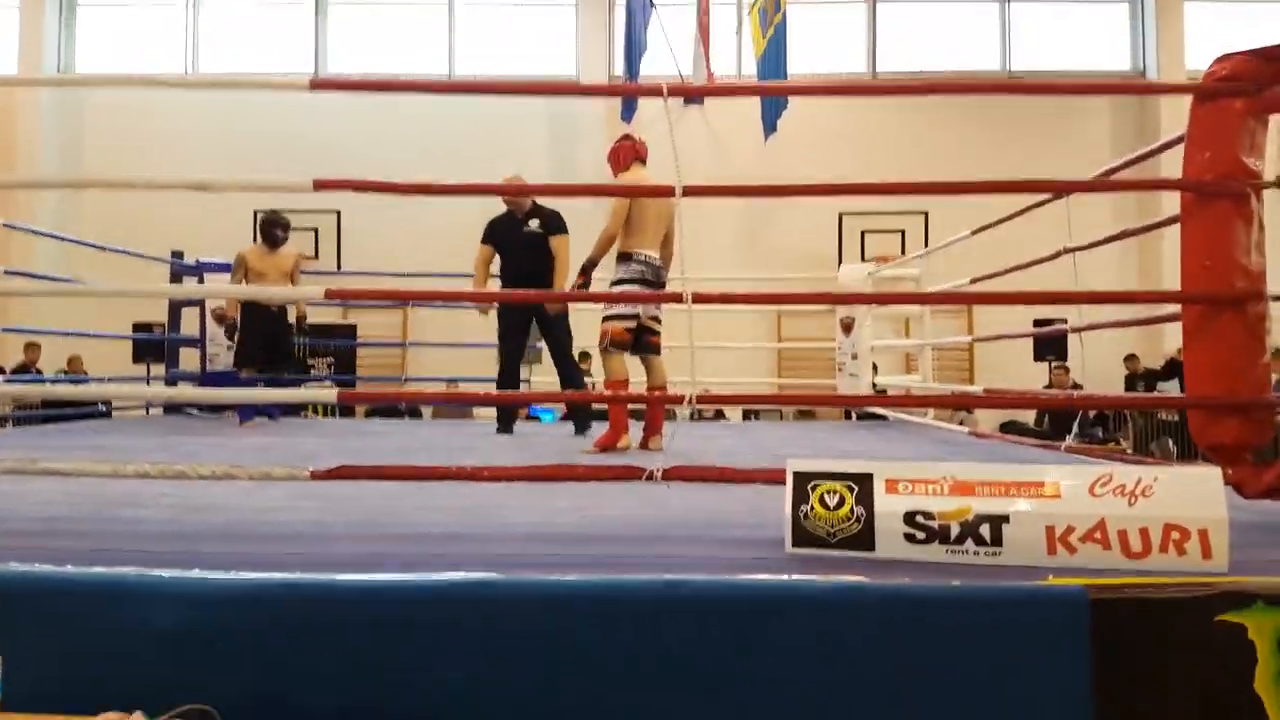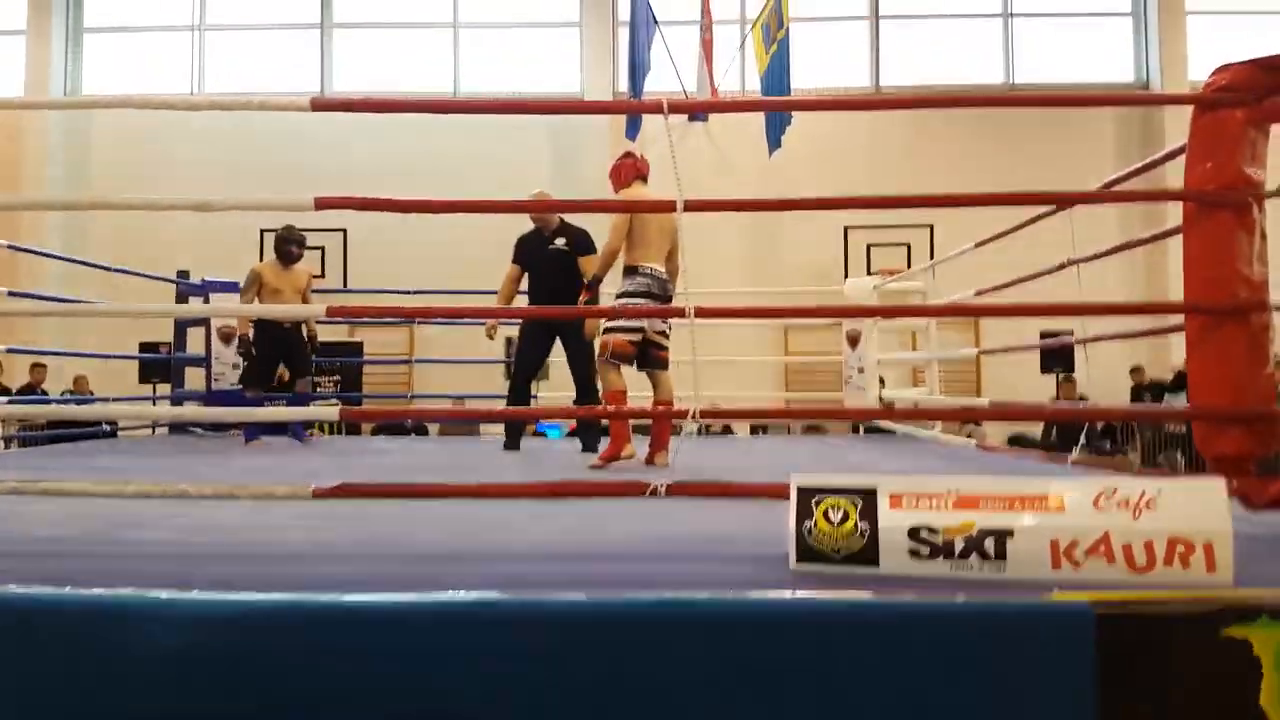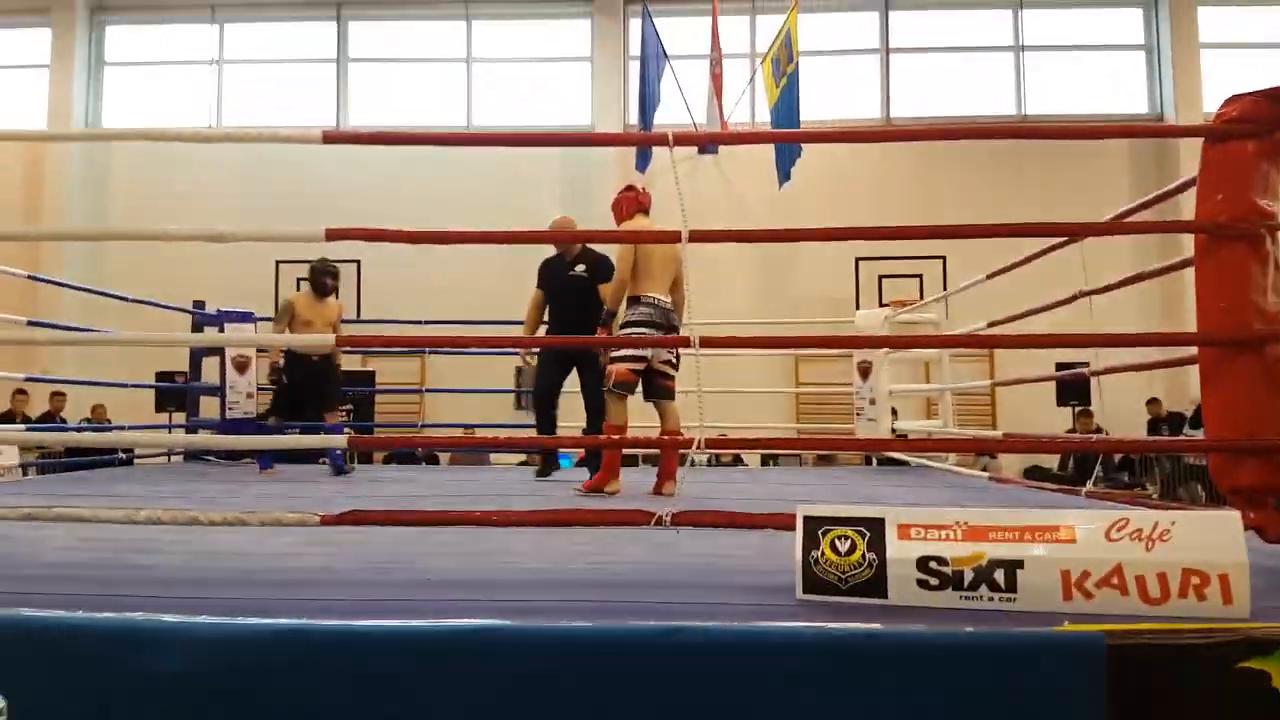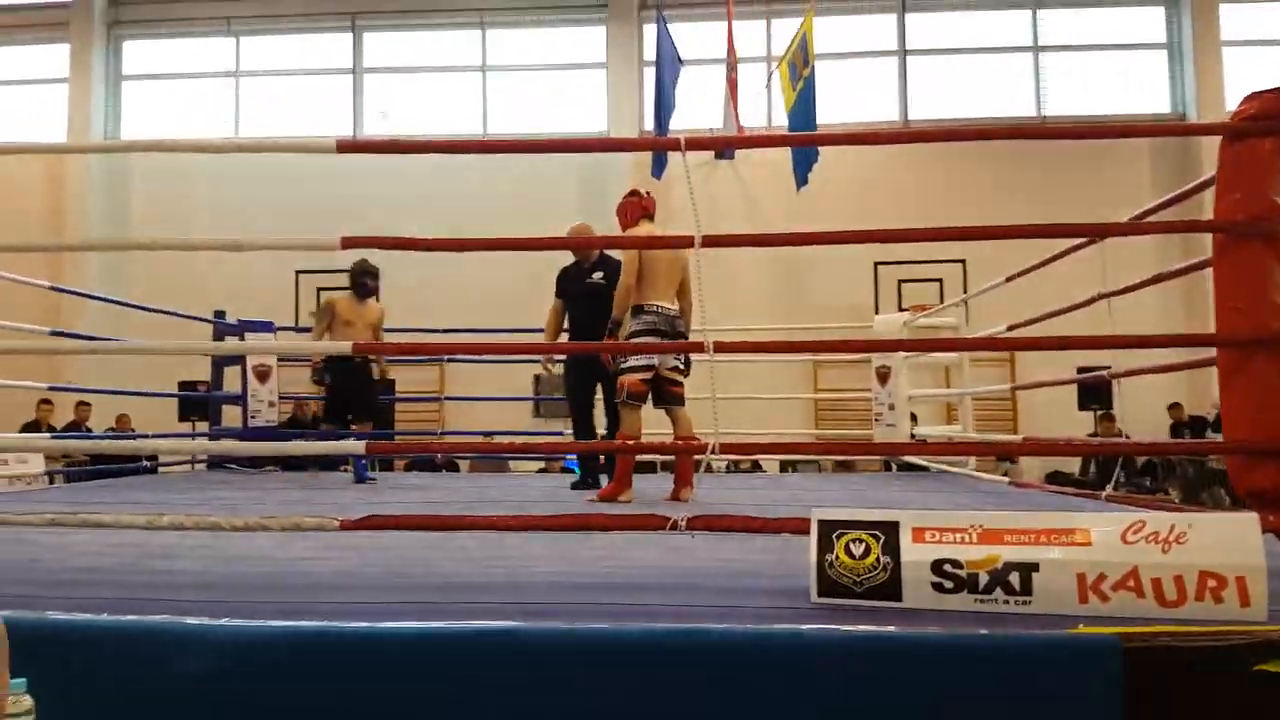
dt=0.2s
person 1, frame 1
left shoulder: (627, 181)
left elbow: (612, 230)
left wrist: (586, 268)
left hip: (632, 269)
right hip: (655, 272)
left knee: (611, 349)
right knee: (651, 354)
left ankle: (618, 431)
right ankle: (653, 433)
person 1, frame 2
left shoulder: (627, 196)
right shoulder: (667, 207)
left elbow: (613, 245)
left wrist: (591, 285)
right wrist: (666, 301)
left hip: (637, 282)
right hip: (662, 286)
left knee: (610, 361)
right knee: (658, 370)
left ankle: (621, 441)
right ankle: (659, 449)
person 1, frame 3
left shoulder: (630, 229)
right shoulder: (671, 239)
left elbow: (622, 276)
left wrist: (605, 321)
right wrist: (674, 334)
left hip: (641, 313)
right hip: (667, 317)
left knee: (616, 393)
right knee: (665, 400)
left ankle: (608, 476)
right ankle: (667, 479)
person 1, frame 4
left shoulder: (634, 236)
right shoulder: (676, 245)
left elbow: (627, 285)
left wrist: (613, 328)
right wrist: (683, 340)
left hip: (645, 321)
right hip: (673, 324)
left knee: (630, 404)
right knee: (676, 406)
left ankle: (622, 485)
right ankle: (684, 484)
person 2, frame 1
left shoulder: (550, 218)
right shoulder: (496, 225)
left elbow: (561, 256)
right elbow: (482, 262)
left wrist: (558, 292)
right wrist: (480, 291)
left hip: (548, 299)
right hip: (512, 299)
left knee: (563, 357)
right knee: (509, 360)
left ankle: (581, 418)
right ankle: (505, 420)
person 2, frame 2
left shoulder: (577, 236)
right shoulder: (525, 242)
left elbow: (591, 276)
right elbow: (511, 281)
right wrist: (496, 315)
left hip: (573, 315)
right hip: (538, 316)
left knee: (584, 375)
right knee: (522, 372)
left ankle: (590, 437)
right ankle: (512, 434)
person 2, frame 3
left shoulder: (598, 263)
right shoulder: (547, 266)
right elbow: (537, 305)
right wrist: (526, 340)
left hip: (590, 344)
left knee: (595, 405)
right knee: (542, 395)
left ankle: (597, 466)
right ankle: (548, 458)
person 2, frame 4
left shoulder: (615, 269)
right shoulder: (566, 274)
right elbow: (557, 313)
right hip: (578, 352)
left knee: (614, 413)
right knee: (579, 413)
left ankle: (615, 472)
right ankle: (589, 474)
person 3, frame 1
left shoulder: (292, 257)
right shoulder: (246, 256)
left elbow: (297, 286)
right elbow: (234, 288)
left wrist: (301, 315)
right wrist: (230, 319)
left hip: (280, 314)
right hip: (254, 313)
left knee: (280, 366)
right knee: (249, 365)
left ankle: (268, 404)
right ankle: (246, 413)
person 3, frame 2
left shoulder: (304, 274)
right shoulder: (260, 272)
left elbow: (307, 304)
right elbow: (245, 305)
left wrist: (312, 333)
right wrist: (243, 336)
left hip: (294, 330)
right hip: (268, 330)
left knee: (303, 378)
right knee: (255, 385)
left ankle: (297, 426)
right ankle: (251, 432)
person 3, frame 3
left shoulder: (336, 306)
right shoulder: (293, 303)
right elbow: (277, 334)
left wrist: (337, 365)
right wrist: (274, 365)
left hip: (324, 363)
right hip: (297, 362)
left knee: (333, 411)
right knee: (279, 415)
left ankle: (337, 462)
right ankle: (265, 460)
person 3, frame 4
left shoulder: (377, 309)
right shoulder: (333, 303)
left elbow: (378, 341)
right elbow: (317, 334)
left wrist: (382, 369)
right wrist: (318, 365)
left hip: (363, 365)
right hip: (338, 363)
left knee: (365, 420)
right knee: (334, 419)
left ankle: (361, 470)
